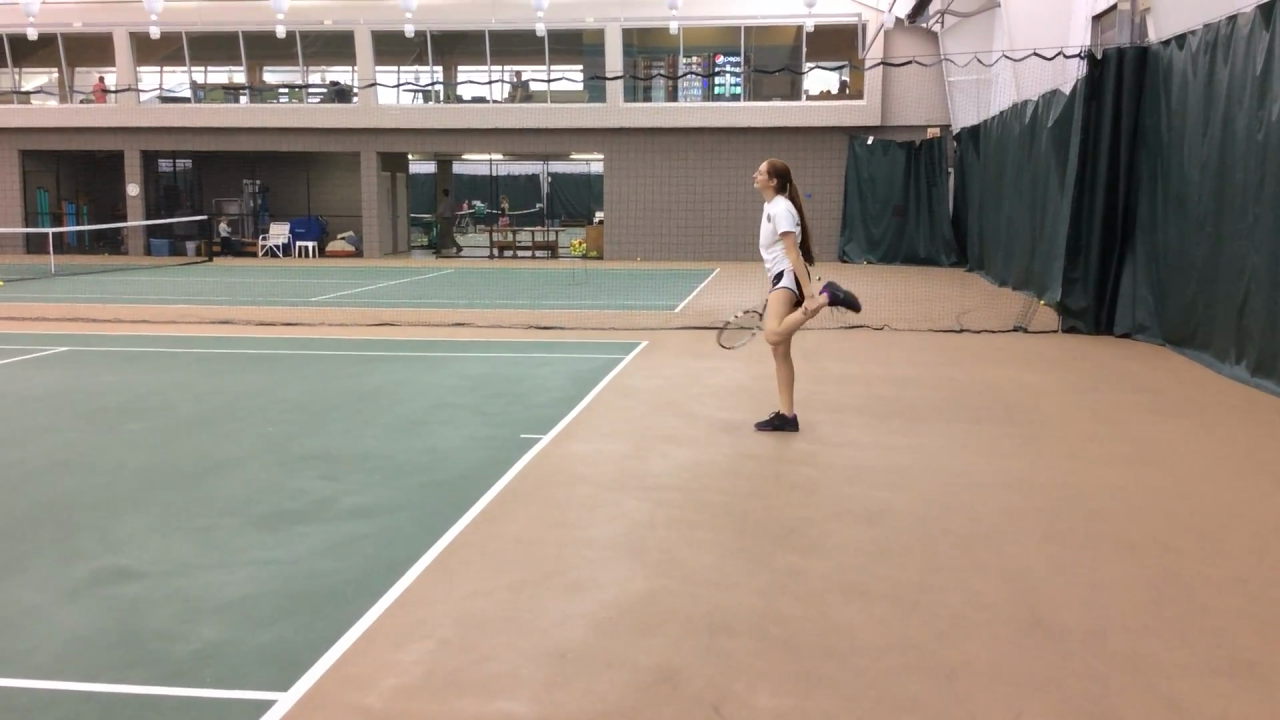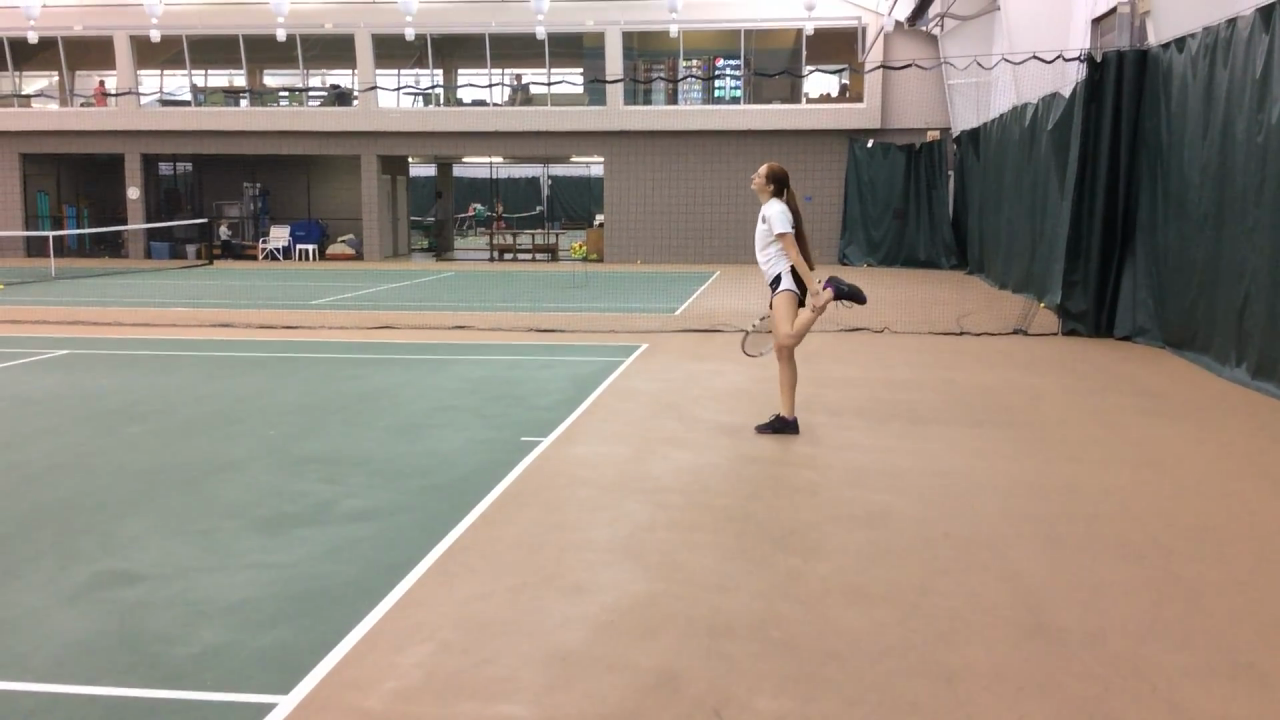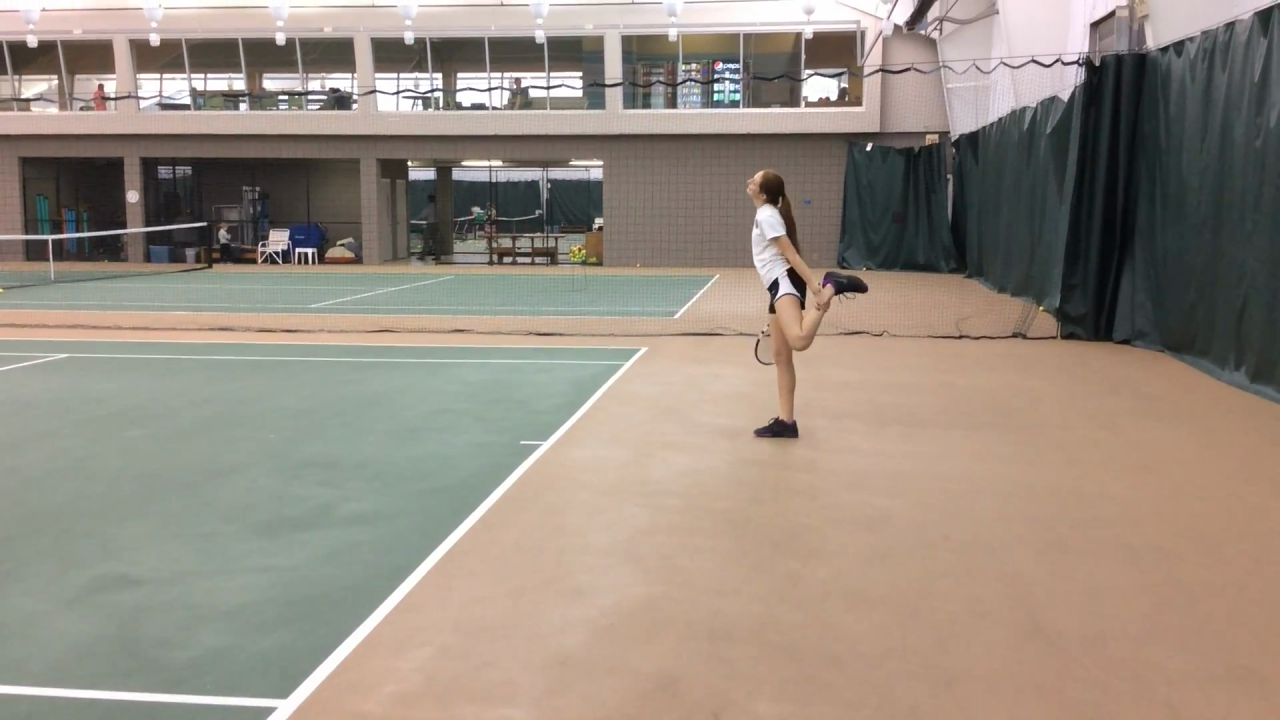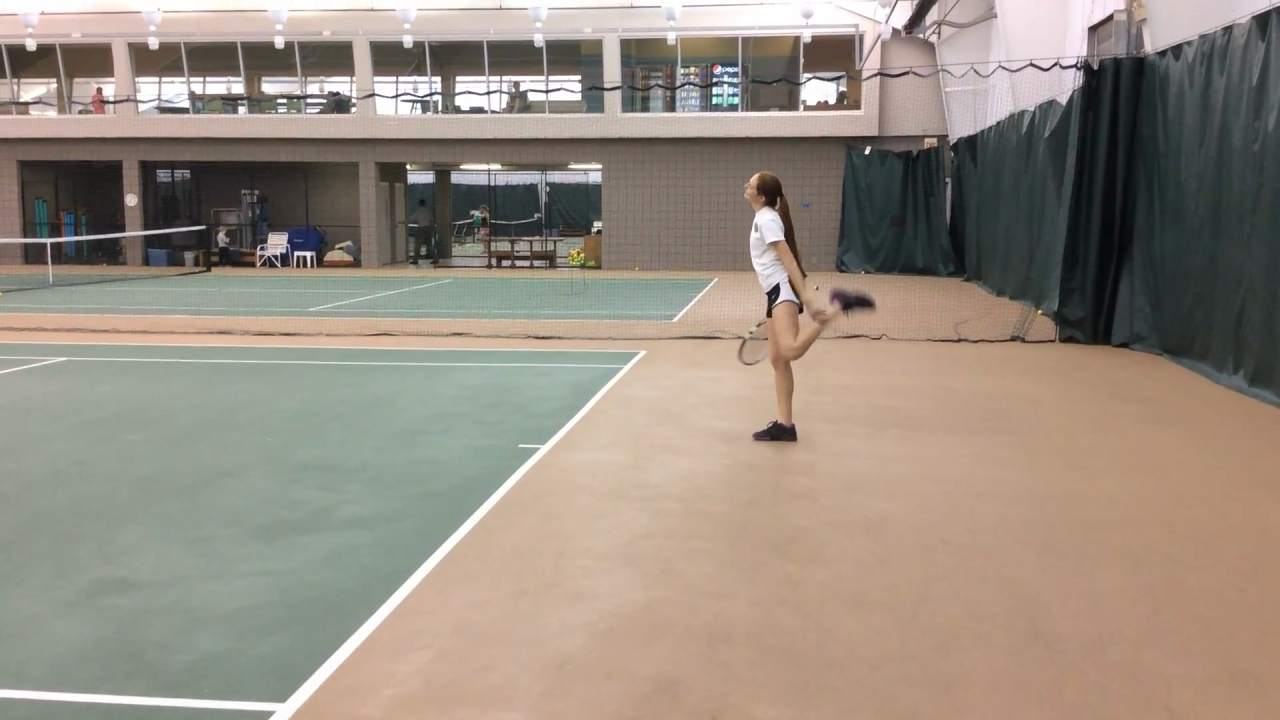
dt=0.2s
person 1, frame 1
left shoulder: (781, 208)
right shoulder: (769, 206)
left elbow: (794, 255)
left wrist: (808, 294)
left hip: (790, 277)
right hip: (781, 278)
left knee: (774, 335)
right knee: (780, 350)
left ankle: (826, 297)
right ankle: (787, 415)
person 1, frame 2
left shoulder: (775, 210)
right shoulder: (769, 208)
left elbow: (794, 254)
left wrist: (813, 290)
left hip: (786, 278)
right hip: (779, 281)
left knee: (788, 338)
right knee: (782, 352)
left ankle: (829, 291)
right ankle: (787, 418)
person 1, frame 3
left shoulder: (766, 215)
right shoulder: (766, 213)
left elbow: (792, 255)
left wrist: (815, 289)
left hip: (784, 282)
right hip: (778, 285)
left knee: (799, 340)
right knee: (781, 355)
left ankle: (831, 287)
right ankle: (786, 421)
person 1, frame 4
left shoulder: (767, 219)
right shoulder: (763, 217)
left elbow: (789, 261)
left wrist: (807, 299)
left hip: (783, 289)
right hip: (775, 292)
left knee: (791, 350)
right knee: (778, 360)
left ankle: (835, 305)
right ankle: (784, 424)
